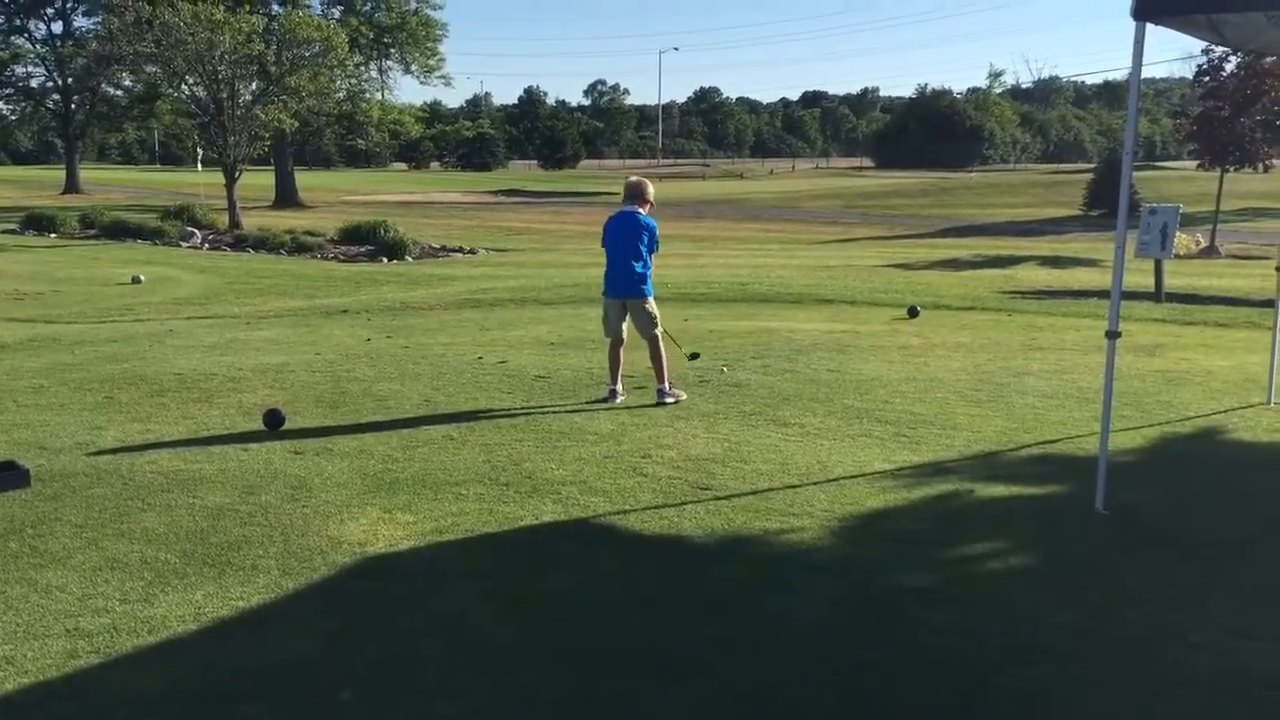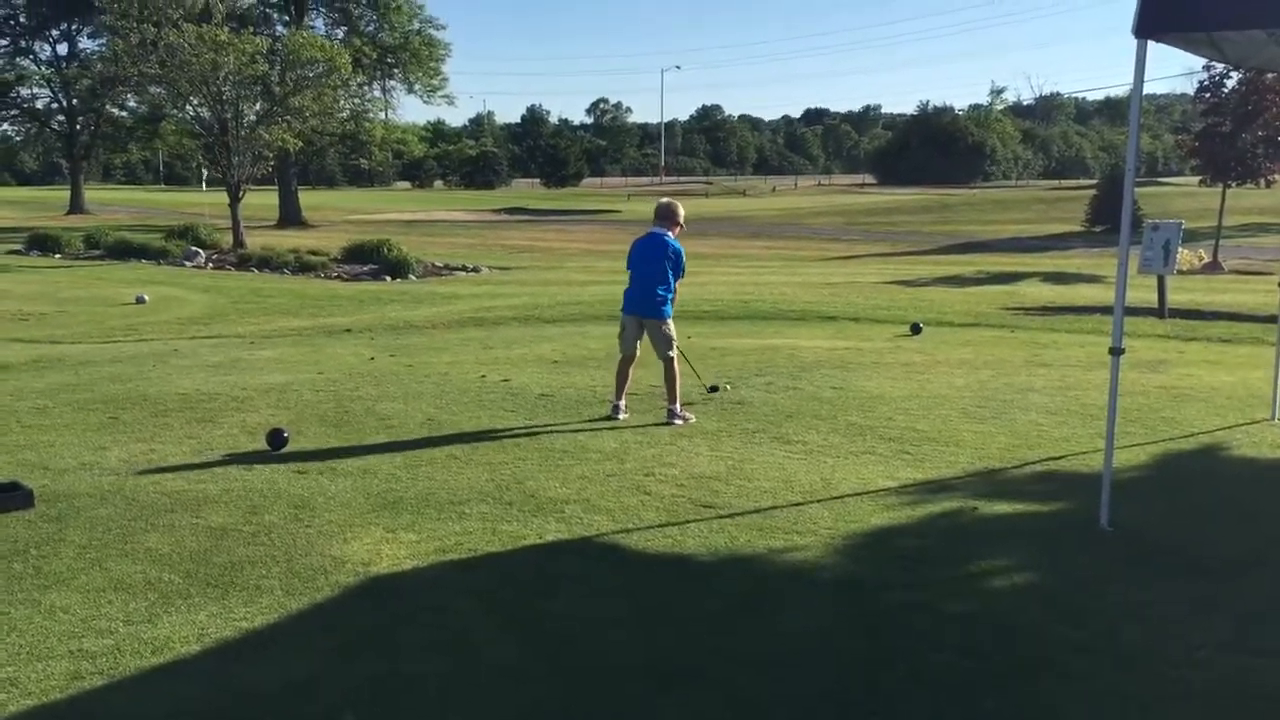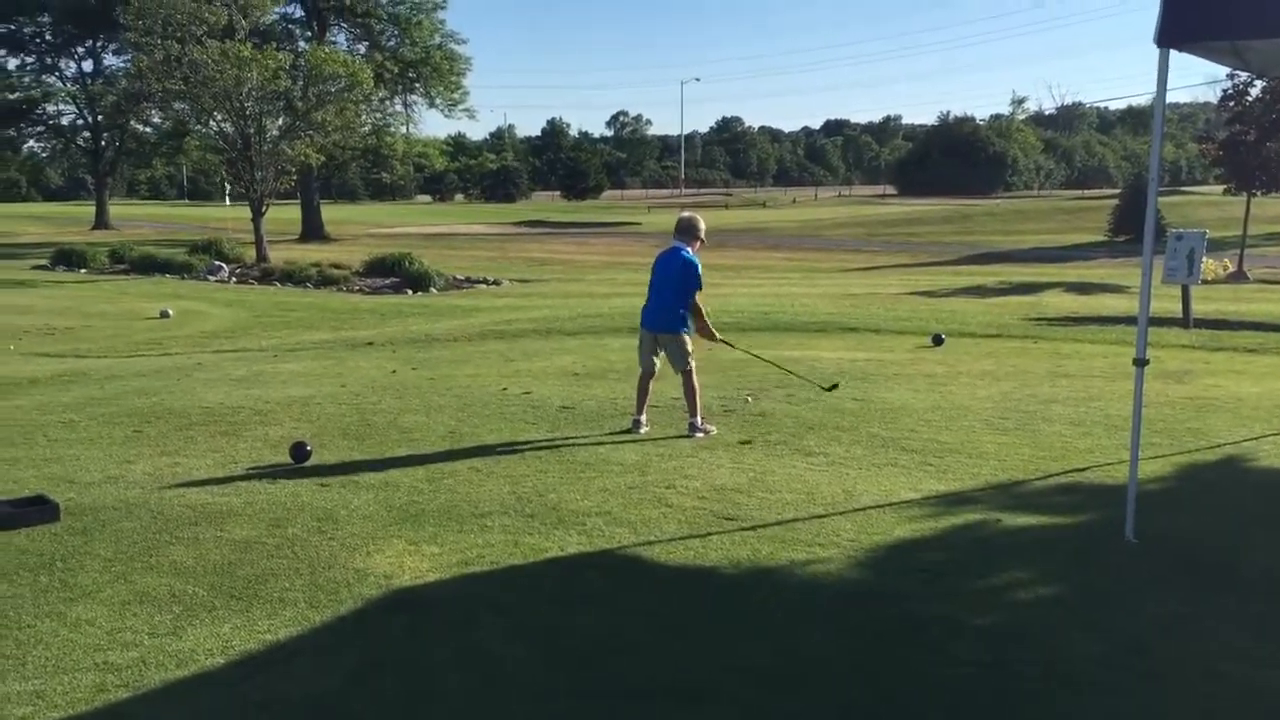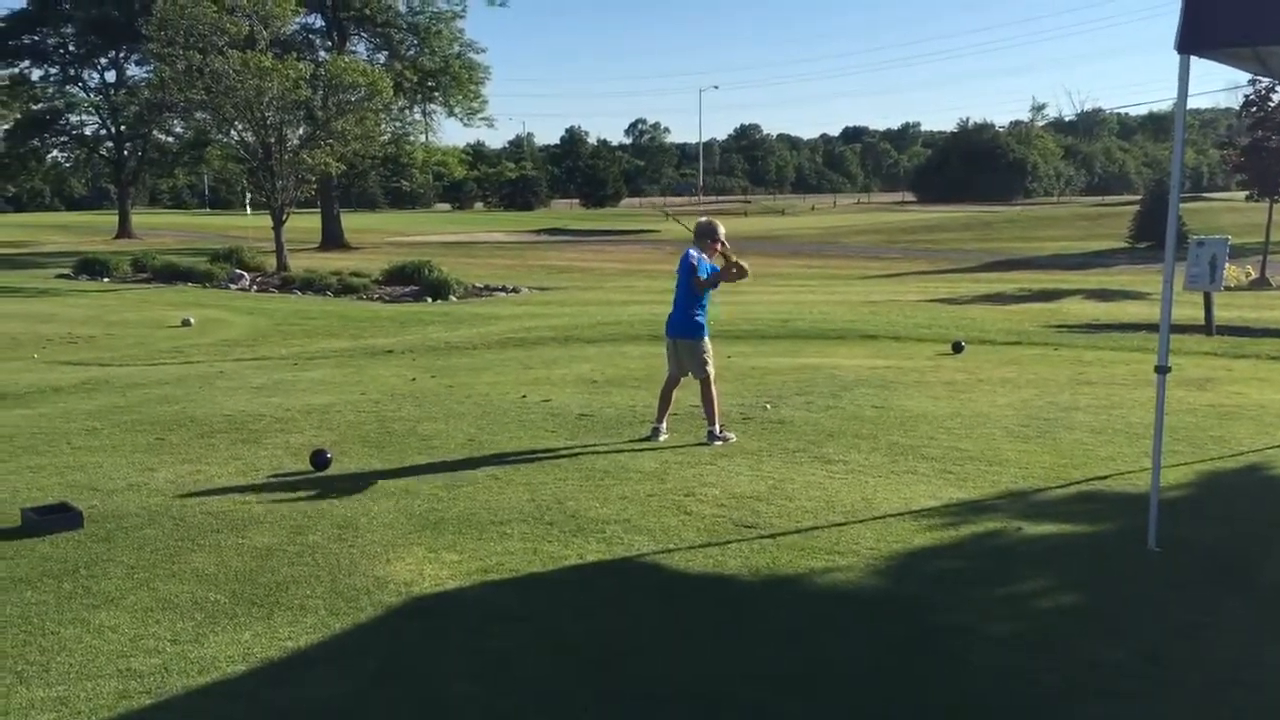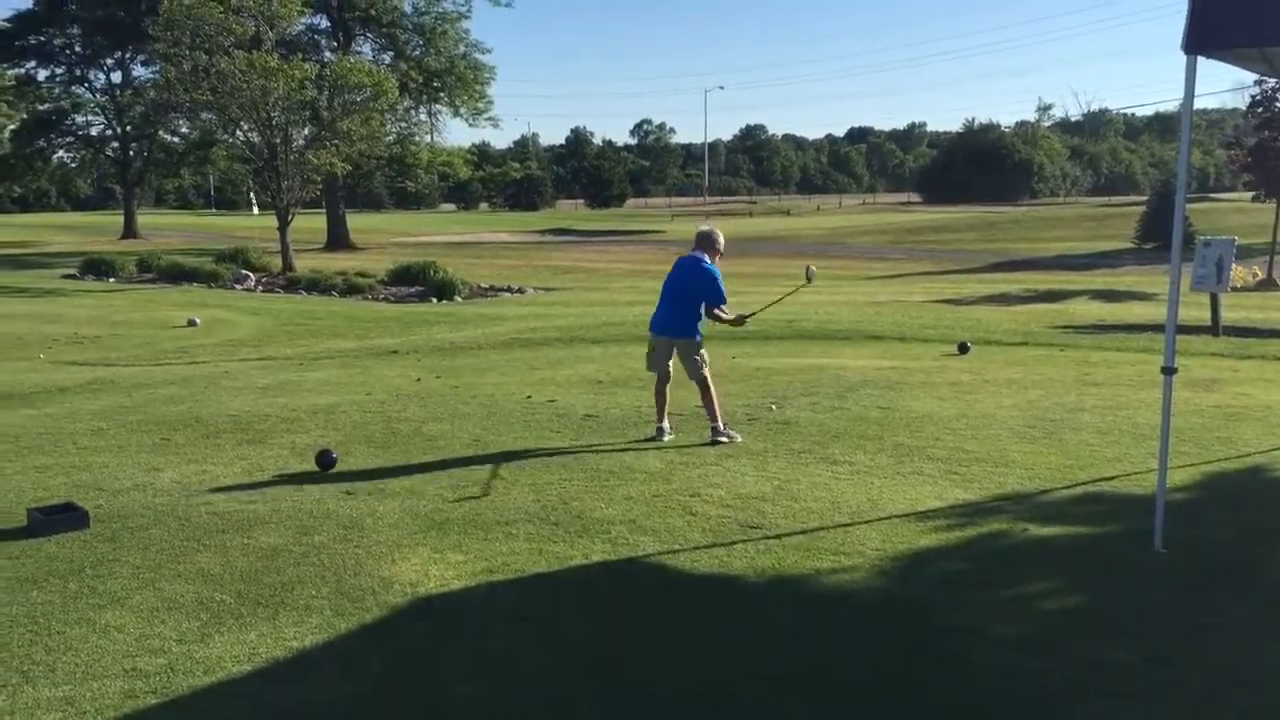
dt=0.4s
person 1, frame 1
left shoulder: (611, 223)
right shoulder: (648, 224)
left elbow: (611, 253)
right elbow: (650, 260)
left hip: (613, 290)
right hip: (639, 290)
left knee: (616, 340)
right knee: (654, 338)
left ankle: (615, 389)
right ankle: (664, 388)
person 1, frame 2
left shoulder: (637, 244)
right shoulder: (675, 249)
right elbow: (674, 287)
right wrist: (668, 310)
left hip: (632, 307)
right hip: (658, 310)
left knee: (627, 356)
right knee: (670, 359)
left ankle: (618, 405)
right ankle: (674, 410)
person 1, frame 3
left shoulder: (661, 257)
right shoulder: (690, 262)
right elbow: (692, 302)
left wrist: (699, 324)
right wrist: (707, 328)
left hip: (649, 321)
right hip: (673, 325)
left knee: (647, 371)
right knee: (688, 372)
left ankle: (639, 419)
right ankle: (695, 422)
person 1, frame 4
left shoulder: (705, 263)
right shoulder: (691, 257)
left elbow: (723, 277)
right elbow: (700, 285)
left wrist: (732, 265)
right wrist: (732, 270)
left hip: (675, 328)
right hip: (692, 329)
left knee: (673, 377)
right knee: (706, 379)
left ankle: (658, 427)
right ankle: (714, 430)
person 1, frame 5
left shoulder: (682, 262)
right shoulder: (711, 274)
right elbow: (712, 312)
right wrist: (732, 320)
left hip: (659, 327)
right hip: (685, 331)
left knee: (662, 377)
right knee: (703, 379)
left ankle: (662, 426)
right ankle: (718, 428)
